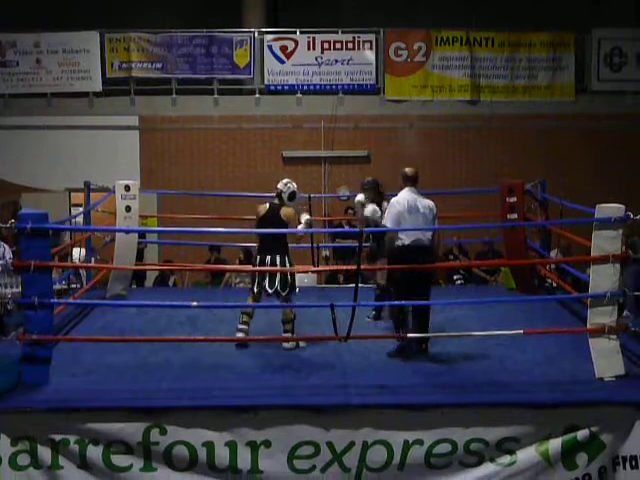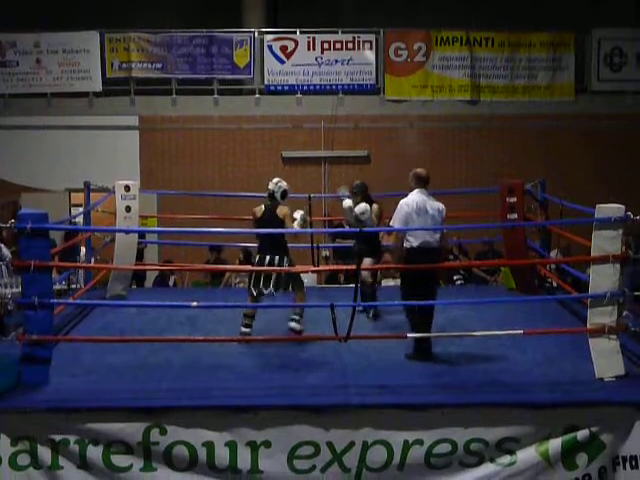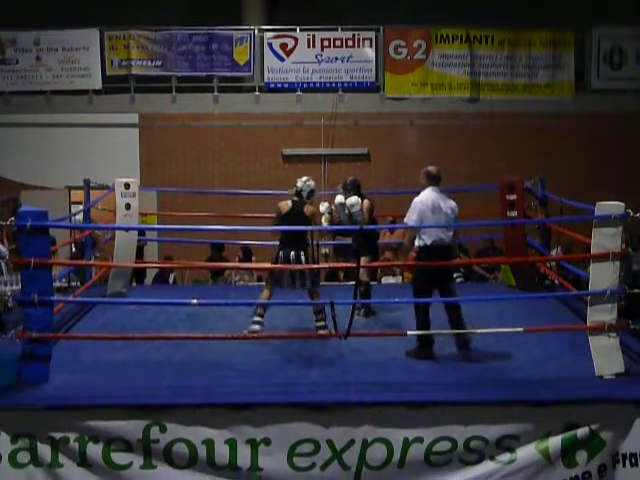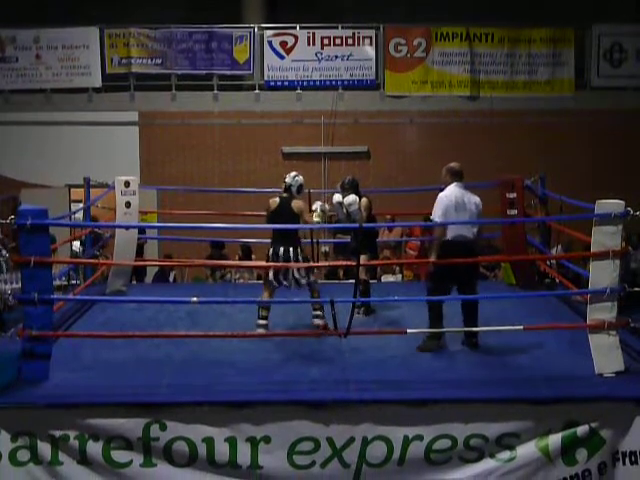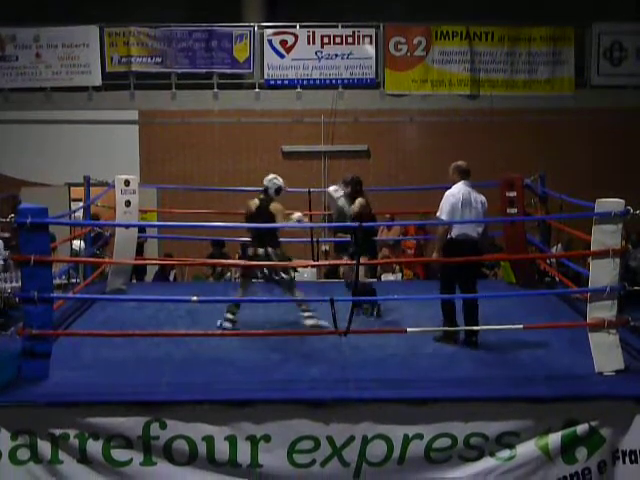
dt=0.4s
person 1, frame 1
left shoulder: (397, 201)
right shoulder: (429, 204)
left elbow: (391, 234)
right elbow: (435, 235)
left wrist: (388, 256)
right wrist: (434, 257)
left hip: (404, 253)
right hip: (424, 253)
left knee: (399, 300)
right knee: (422, 300)
left ankle: (406, 344)
right ankle: (420, 343)
person 1, frame 2
left shoulder: (406, 203)
right shoulder: (439, 206)
left elbow: (399, 236)
right elbow: (442, 237)
left wrist: (398, 258)
right wrist: (440, 257)
left hip: (414, 254)
right hip: (433, 255)
left knee: (410, 302)
right knee: (427, 301)
left ankle: (422, 346)
right ankle: (425, 342)
person 1, frame 3
left shoulder: (420, 200)
right shoulder: (450, 203)
left elbow: (412, 232)
right elbow: (455, 233)
right wrist: (453, 253)
left hip: (427, 252)
right hip: (445, 251)
left knee: (422, 300)
right knee: (449, 296)
left ankle: (425, 346)
right ankle: (461, 337)
person 1, frame 4
left shoulder: (445, 196)
right shoulder: (474, 199)
left elbow: (440, 229)
right elbow: (478, 228)
left wrist: (434, 253)
right wrist: (474, 248)
left hip: (449, 247)
right hip: (469, 248)
left knee: (437, 293)
right knee: (469, 293)
left ankle: (435, 337)
right ankle: (472, 337)
person 1, frame 5
left shoulder: (452, 194)
right shoulder: (480, 198)
left elbow: (444, 226)
right elbow: (483, 227)
left wrist: (437, 250)
left hip: (454, 246)
right hip: (473, 246)
left knee: (447, 290)
right knee: (470, 291)
left ankle: (451, 332)
right ankle: (471, 335)
person 2, frame 1
left shoulder: (261, 209)
right shoulder: (289, 212)
right elbow: (298, 236)
right wrist: (305, 223)
left hip: (262, 258)
right hip: (280, 259)
left knee: (253, 296)
right knee: (286, 299)
left ankle: (241, 332)
right ankle: (288, 339)
person 2, frame 2
left shoulder: (257, 211)
right shoulder: (285, 211)
right wrist: (300, 220)
left hip: (262, 258)
right hip: (281, 258)
left knee: (254, 296)
right knee: (299, 289)
left ankle: (245, 332)
right ankle: (296, 322)
person 2, frame 3
left shoulder: (282, 206)
right shoulder: (311, 210)
left elbow: (276, 226)
right wrist: (326, 214)
left hip: (284, 253)
right hip: (302, 254)
left knee: (269, 288)
right knee: (313, 291)
left ankle: (256, 324)
right ankle: (322, 327)
person 2, frame 4
left shoulder: (271, 203)
right shoulder: (299, 205)
right elbow: (311, 225)
right wrist: (319, 211)
left hip: (275, 250)
right hip: (293, 250)
left knee: (268, 288)
right knee: (312, 285)
left ankle: (262, 325)
right ankle: (319, 318)
person 2, frame 5
left shoulder: (251, 204)
right shoulder: (276, 207)
right wrist: (295, 220)
left hip: (254, 250)
right hip: (271, 251)
left knee: (244, 286)
right knee: (291, 287)
left ankle: (228, 320)
right ankle: (309, 318)
person 3, frame 1
left shoulder: (384, 205)
right shoulder: (367, 204)
right elbow: (363, 222)
left wrist: (377, 219)
right wrist: (359, 207)
left hip: (384, 245)
right hip: (374, 244)
left knee: (380, 278)
right knee: (376, 277)
left ankle: (377, 310)
person 3, frame 2
left shoulder: (374, 207)
right shoulder: (355, 207)
left elbow: (374, 227)
right elbow: (353, 225)
left wrist: (367, 218)
right wrist: (348, 212)
left hip: (372, 247)
right hip: (359, 245)
left knee: (366, 275)
right knee: (361, 277)
left ankle: (373, 308)
right ankle: (365, 305)
person 3, frame 3
left shoulder: (365, 202)
right shoulder: (349, 203)
left elbow: (364, 224)
right elbow: (346, 223)
left wrist: (357, 212)
right wrist: (340, 209)
left hip: (368, 244)
right hip: (357, 242)
left knee: (363, 275)
right knee: (360, 275)
left ankle: (366, 308)
right ankle: (364, 305)
person 3, frame 4
left shoulder: (363, 201)
right shoulder: (347, 202)
left elbow: (362, 222)
right elbow: (345, 222)
left wrist: (355, 210)
right wrist: (338, 208)
left hip: (367, 242)
right hip: (356, 240)
left knee: (362, 273)
right knee: (360, 273)
left ankle: (366, 306)
right ankle: (364, 303)
person 3, frame 5
left shoulder: (360, 201)
right shoulder: (352, 201)
left elbow: (350, 213)
right elbow: (339, 214)
left wrist: (340, 200)
right wrist: (335, 200)
left hip: (364, 243)
right hip: (356, 243)
left knee: (361, 278)
right knee: (347, 274)
left ankle: (374, 305)
